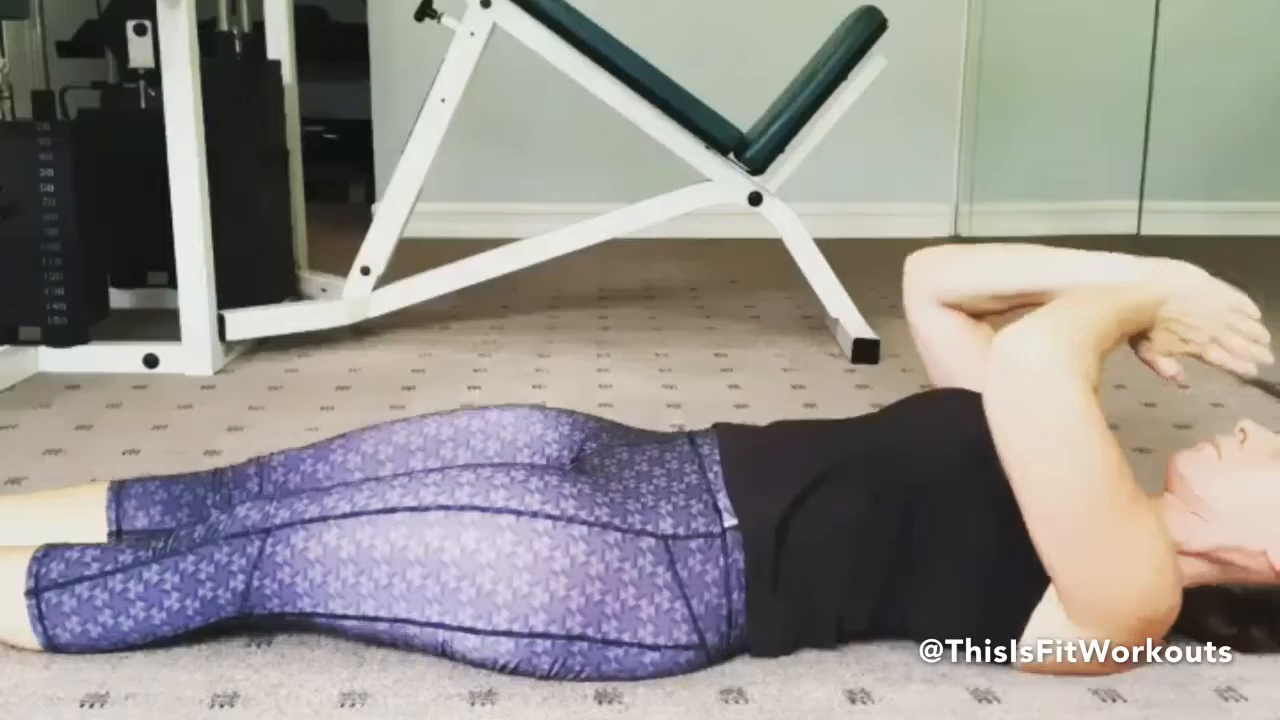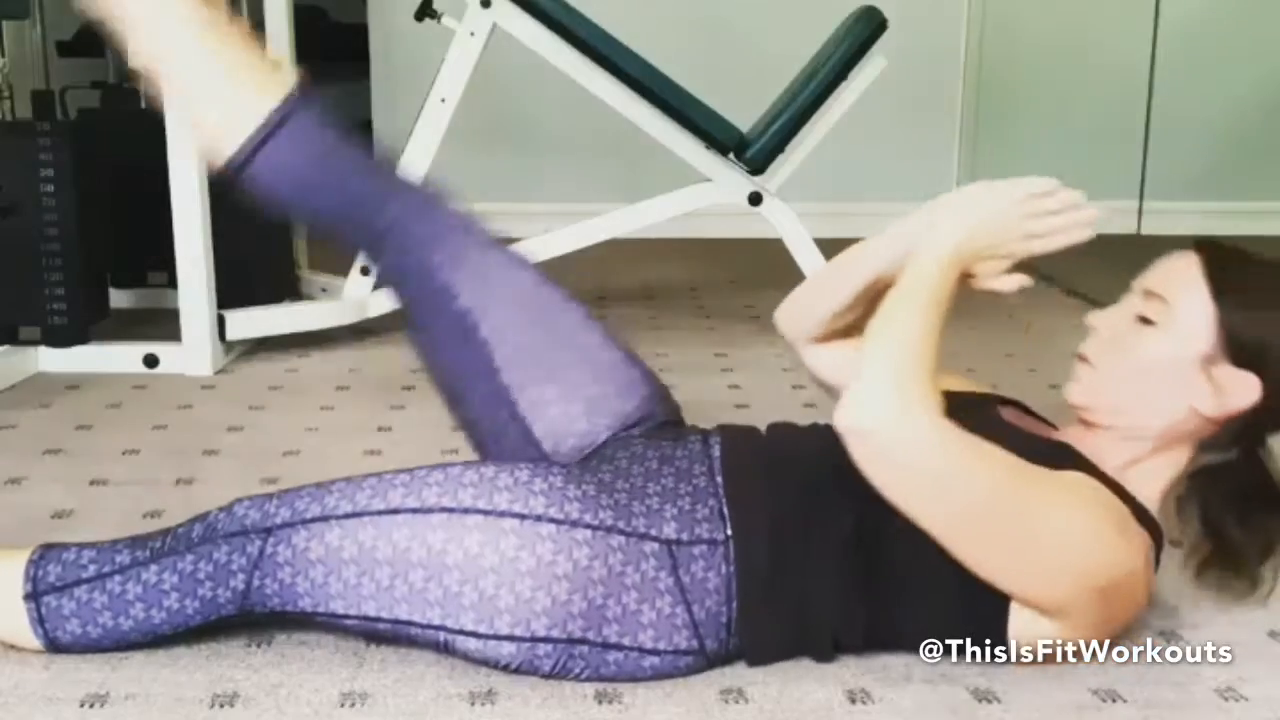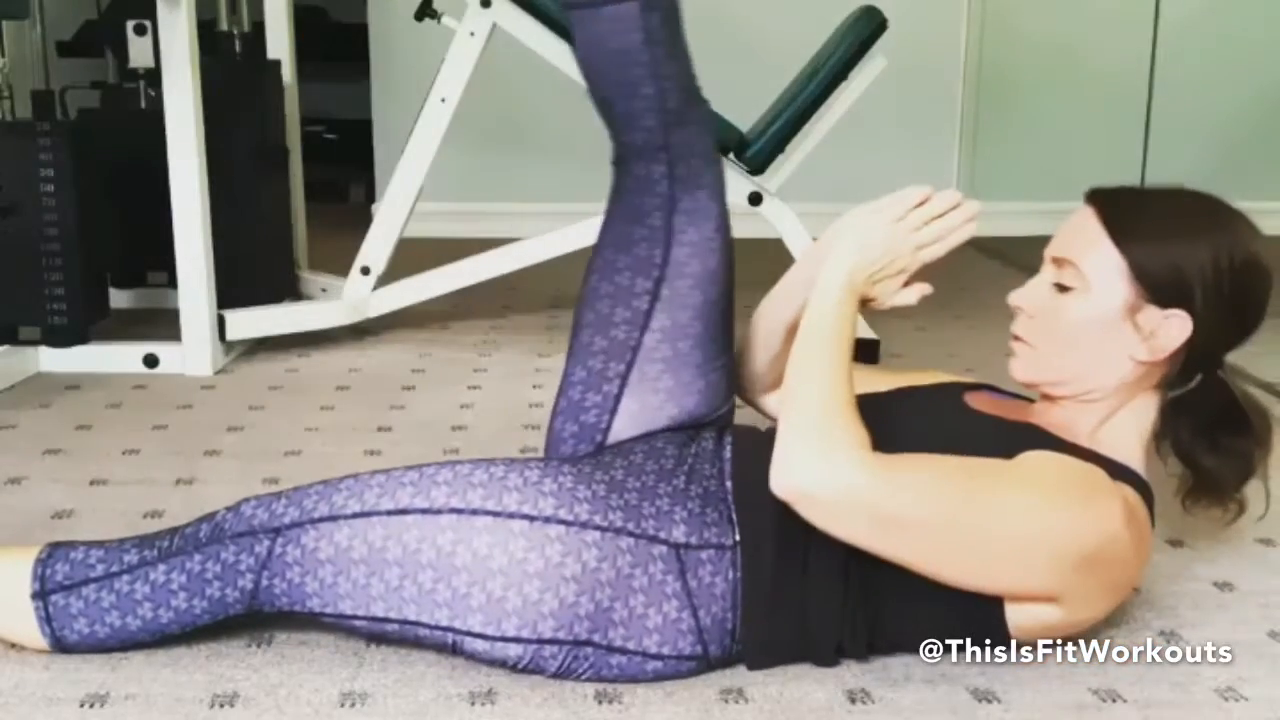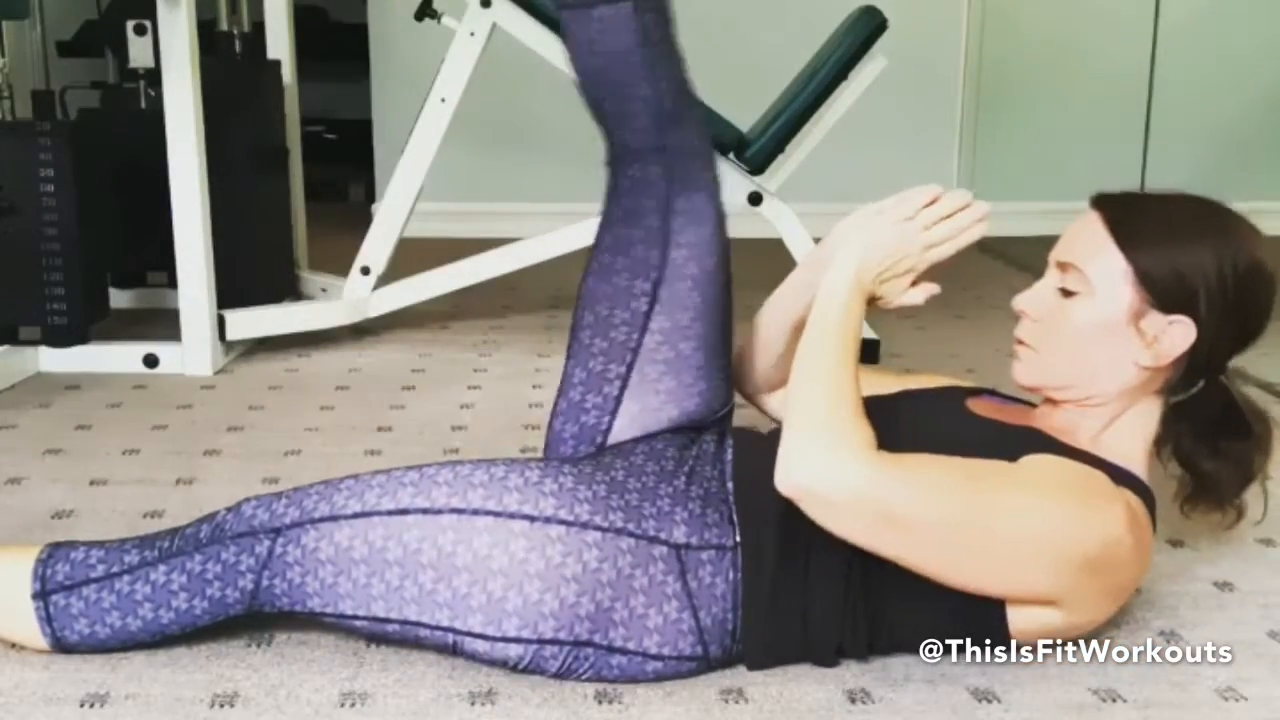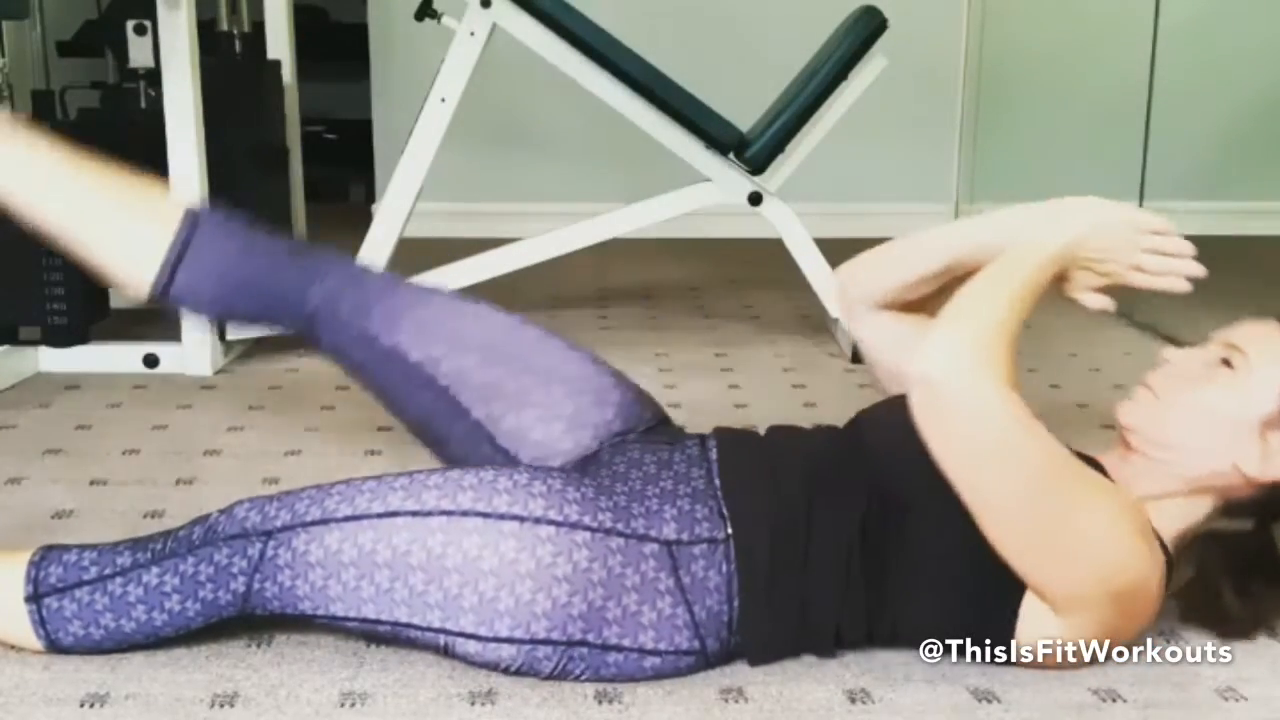
dt=0.5s
person 1, frame 1
left shoulder: (1125, 585)
right shoulder: (1070, 493)
left elbow: (1038, 359)
right elbow: (932, 277)
left wrist: (1135, 299)
right wrist: (1136, 276)
left hip: (672, 567)
right hip: (662, 468)
left knee: (251, 556)
right knee: (249, 491)
person 1, frame 2
left shoulder: (1097, 553)
right shoulder: (1035, 447)
left elbow: (880, 426)
right elbow: (815, 329)
left wrist: (944, 250)
right wrist: (937, 234)
left hip: (664, 574)
right hip: (658, 468)
left knee: (254, 546)
right knee: (380, 208)
person 1, frame 3
left shoulder: (1090, 524)
right shoulder: (1028, 418)
left elbow: (817, 474)
right elbow: (767, 373)
left wrist: (842, 276)
right wrist: (830, 265)
left hip: (668, 578)
right hip: (666, 467)
left knee: (263, 544)
right knee: (668, 157)
person 1, frame 4
left shoulder: (1089, 531)
right shoulder: (1025, 422)
left elbow: (822, 472)
right elbow: (770, 371)
left wrist: (851, 277)
right wrist: (841, 260)
left hip: (672, 578)
right hip: (671, 470)
left knee: (266, 544)
right knee: (663, 164)
person 1, frame 5
left shoulder: (1106, 566)
right shoulder: (1052, 484)
left elbow: (947, 369)
right elbow: (866, 295)
left wrist: (1050, 245)
right wrist: (1040, 227)
left hip: (667, 578)
right hip: (662, 472)
left knee: (251, 549)
right knee: (316, 288)
